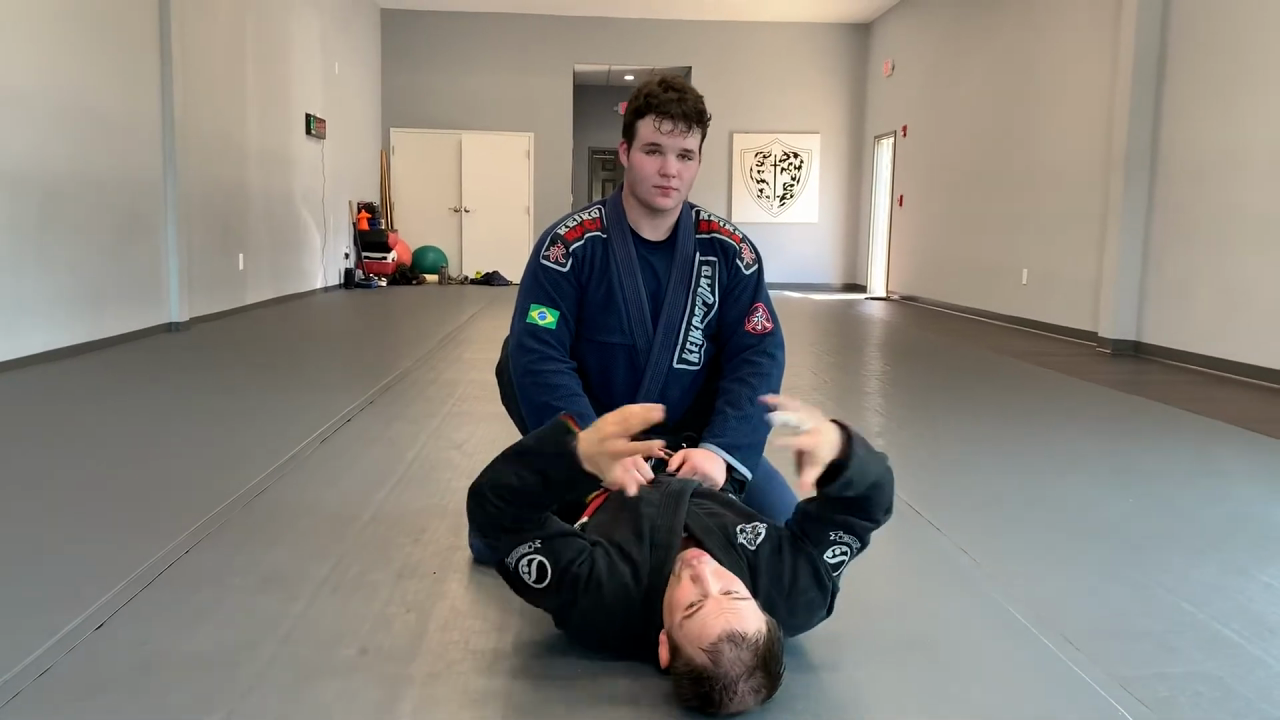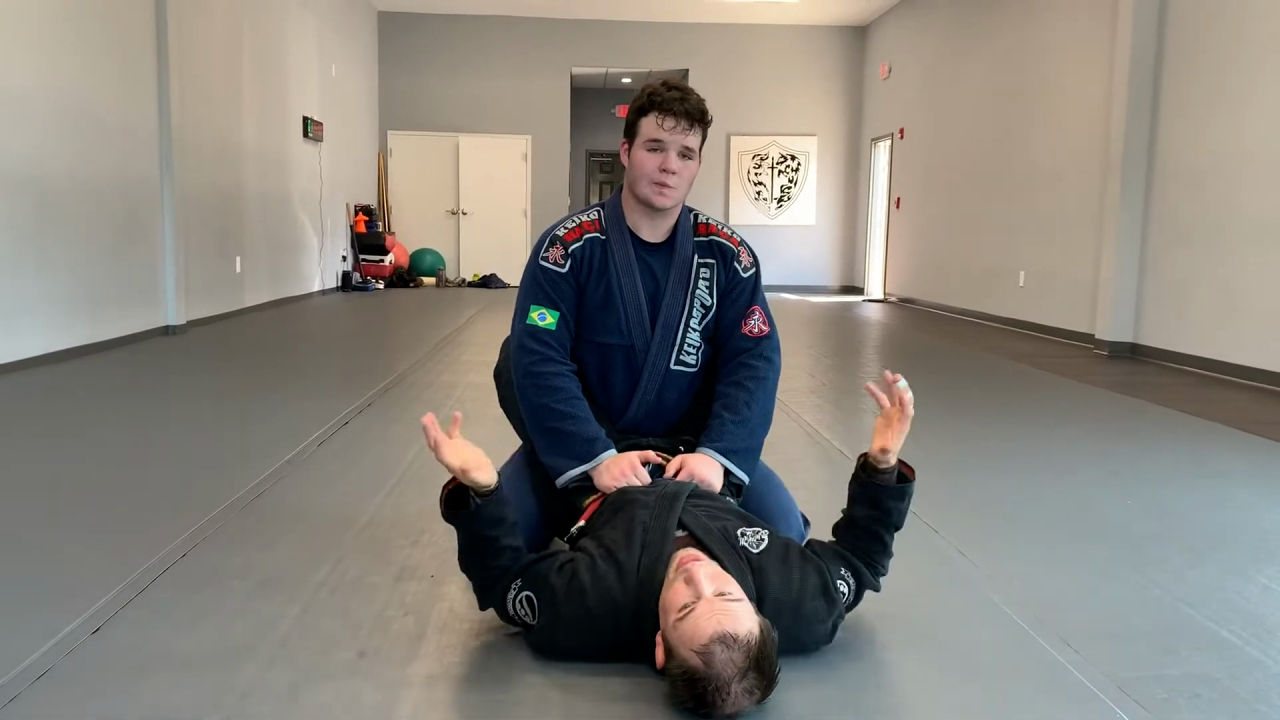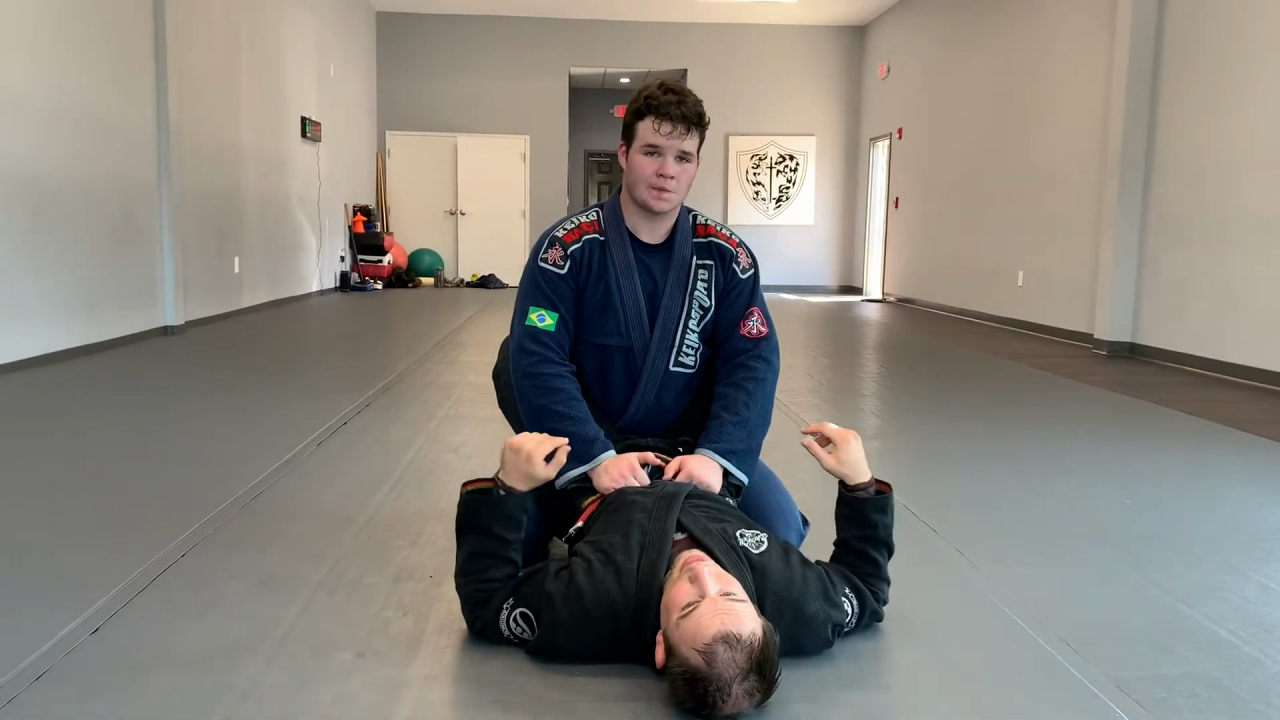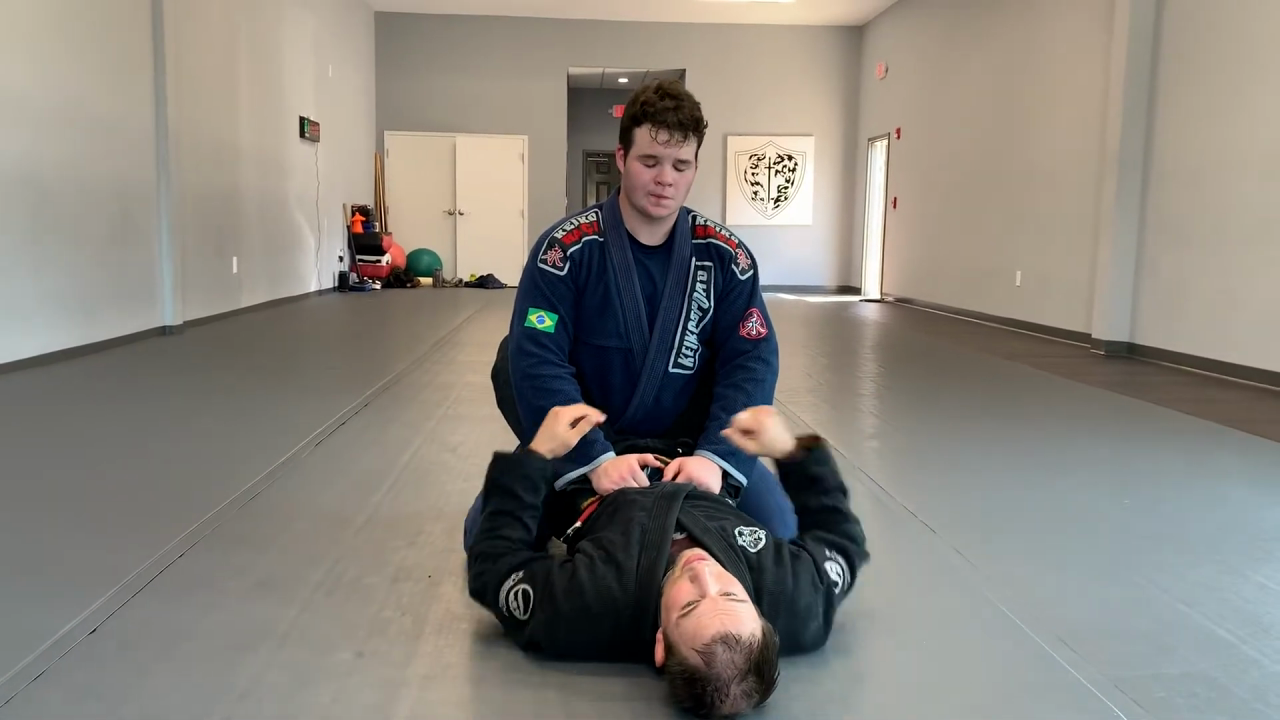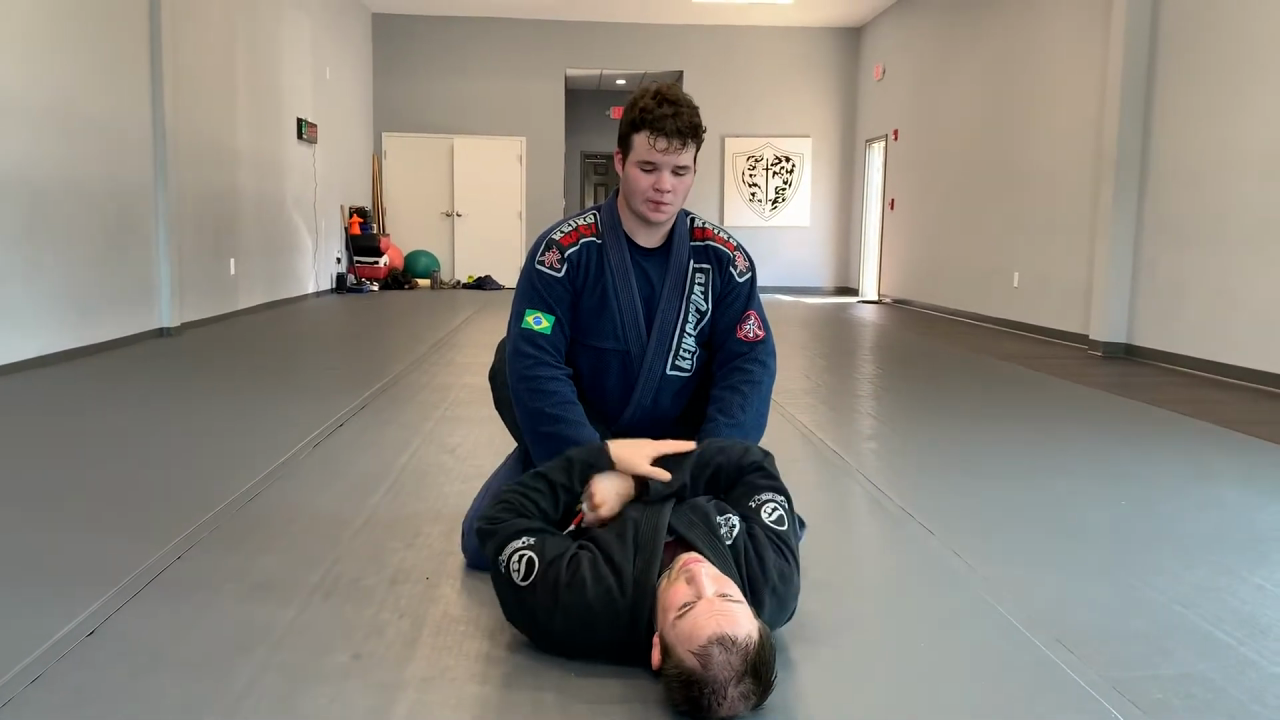
dt=0.4s
person 1, frame 1
left shoulder: (728, 250)
right shoulder: (570, 243)
left elbow: (757, 356)
right elbow: (538, 357)
left wrist: (718, 449)
left hip: (690, 446)
left knee: (782, 529)
person 1, frame 2
left shoulder: (726, 253)
right shoulder: (570, 244)
left elbow: (754, 360)
right elbow: (536, 358)
left wrist: (716, 454)
right wrist: (596, 456)
left hip: (689, 445)
right hip: (584, 446)
left knee: (782, 533)
person 1, frame 3
left shoulder: (725, 254)
right shoulder: (569, 246)
left elbow: (753, 361)
right elbow: (536, 360)
left wrist: (716, 455)
right wrist: (595, 457)
left hip: (688, 446)
right hip: (584, 445)
left knee: (780, 532)
person 1, frame 4
left shoulder: (725, 255)
right shoulder: (568, 247)
left elbow: (752, 361)
right elbow: (536, 361)
left wrist: (713, 454)
right wrist: (595, 457)
left hip: (686, 444)
right hip: (584, 442)
left knee: (778, 530)
person 1, frame 5
left shoulder: (722, 257)
right shoulder: (565, 250)
left elbow: (749, 364)
right elbow: (533, 364)
left hip: (683, 446)
right hip: (577, 444)
right knee: (486, 542)
person 2, frame 1
left shoulder: (596, 605)
right shoulder: (793, 595)
left elbow: (496, 507)
right elbow: (865, 499)
left wrist: (575, 451)
right wrist: (836, 446)
person 2, frame 2
left shoulder: (584, 613)
right shoulder: (798, 606)
left elbow: (502, 573)
right elbow: (859, 554)
left wrist: (479, 487)
right wrist: (882, 466)
person 2, frame 3
left shoulder: (588, 613)
right shoulder: (795, 609)
left elbow: (486, 601)
right elbow: (864, 588)
left wrist: (508, 488)
right wrist: (859, 481)
person 2, frame 4
left shoulder: (587, 612)
right shoulder: (791, 606)
left elbow: (494, 567)
right elbow: (840, 541)
left wrist: (535, 456)
right wrist: (790, 451)
person 2, frame 5
left shoulder: (578, 612)
right shoulder: (772, 588)
left elbow: (504, 521)
right elbow: (752, 466)
left wrist: (603, 457)
right wrist: (637, 484)
